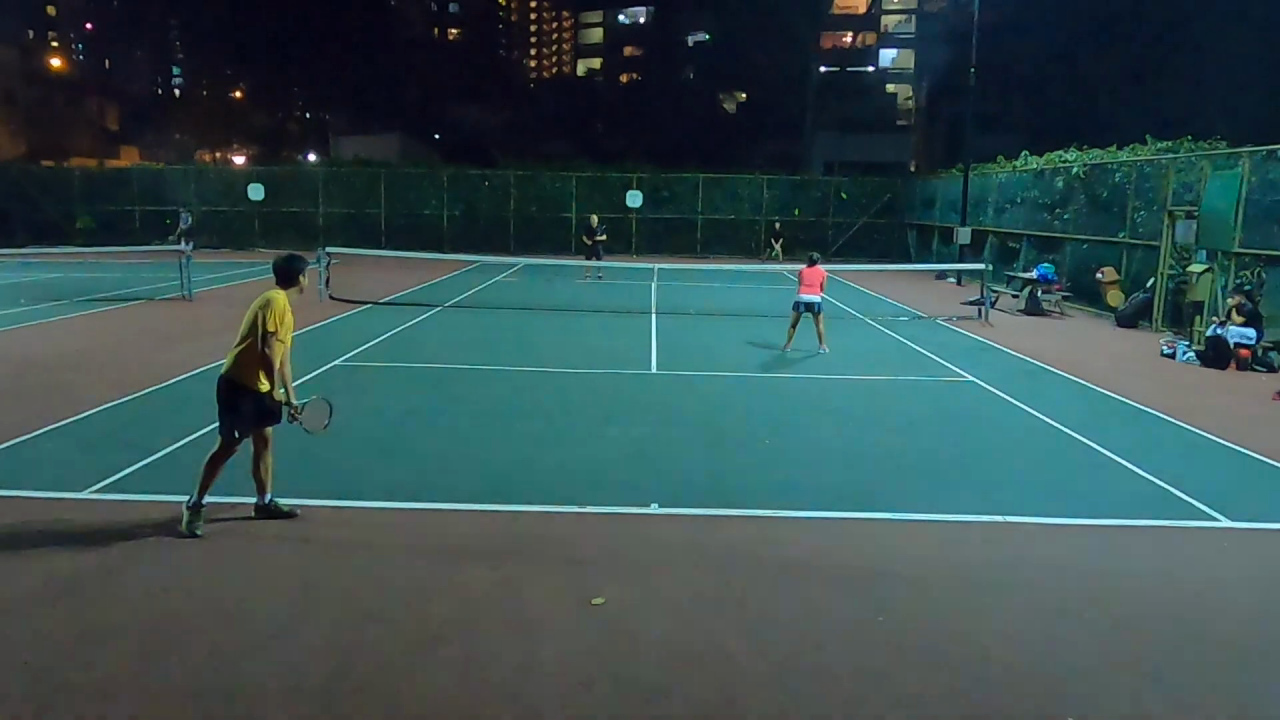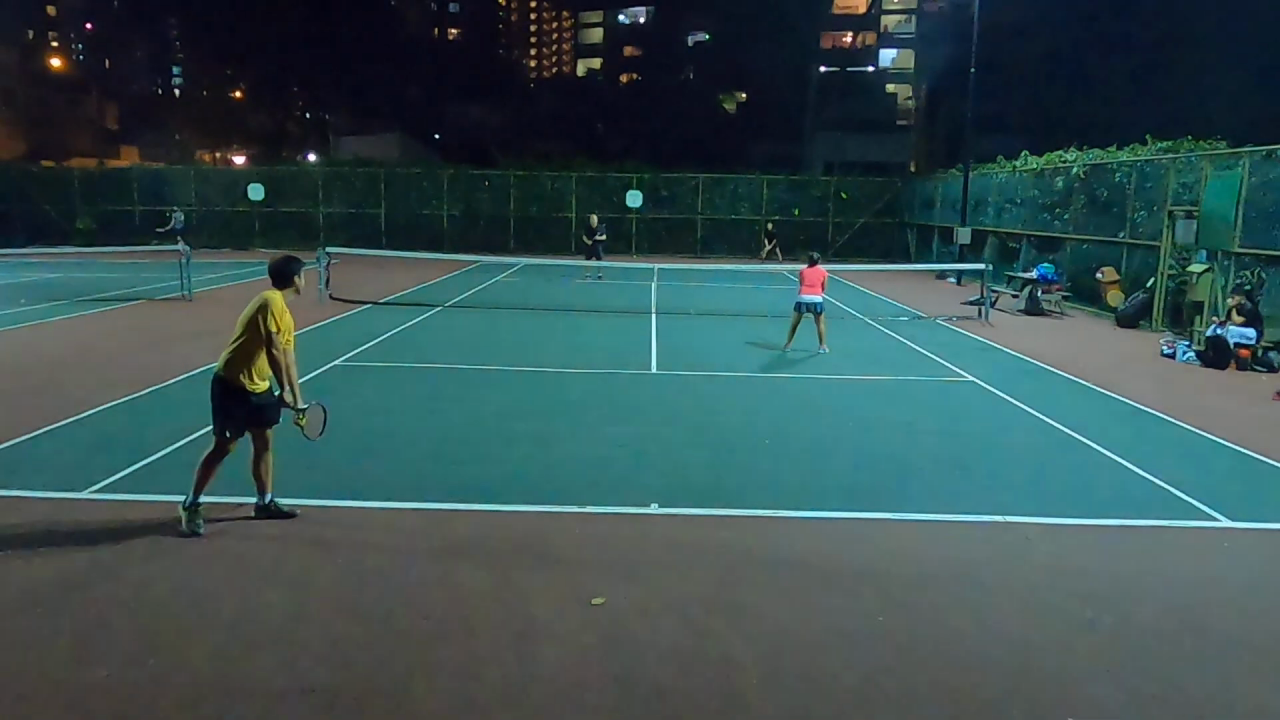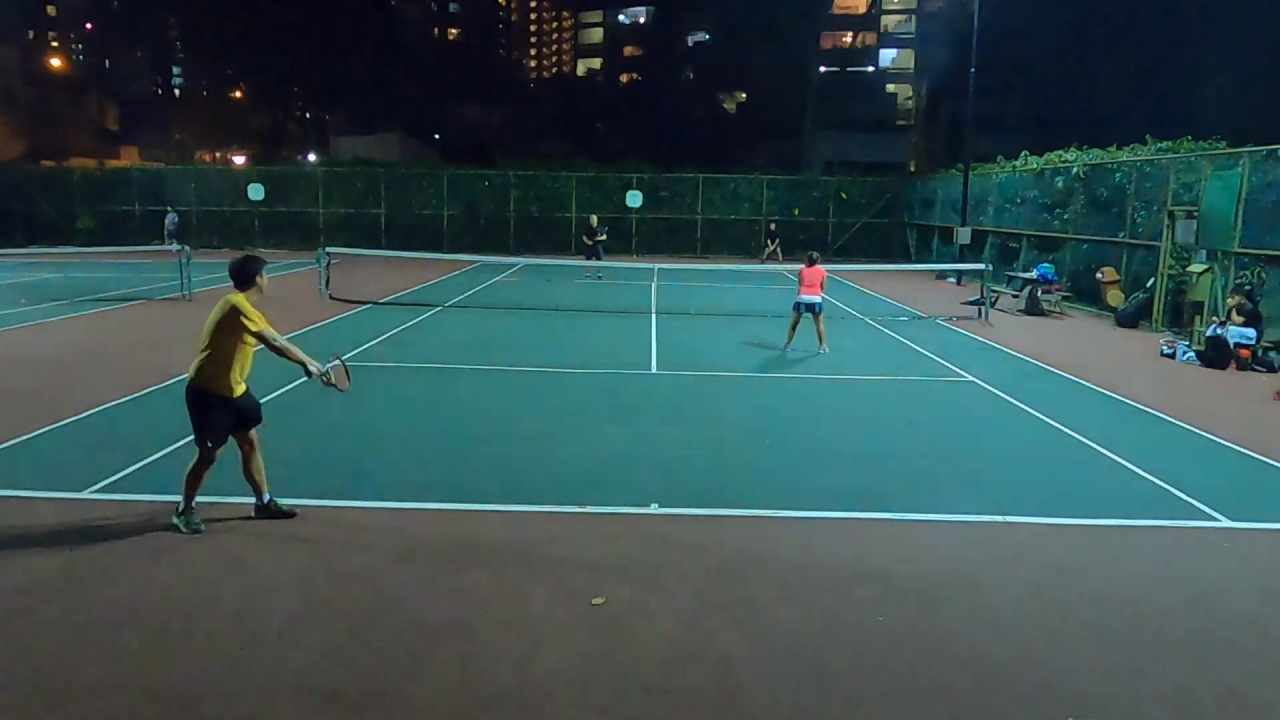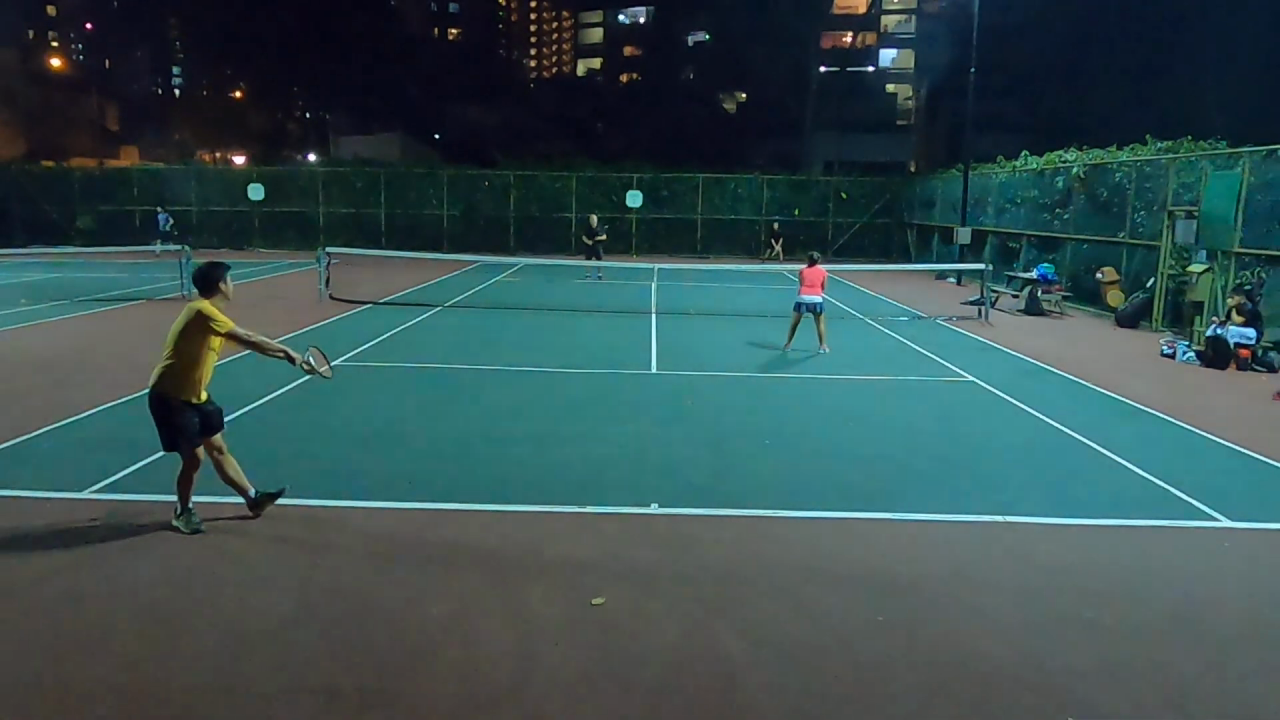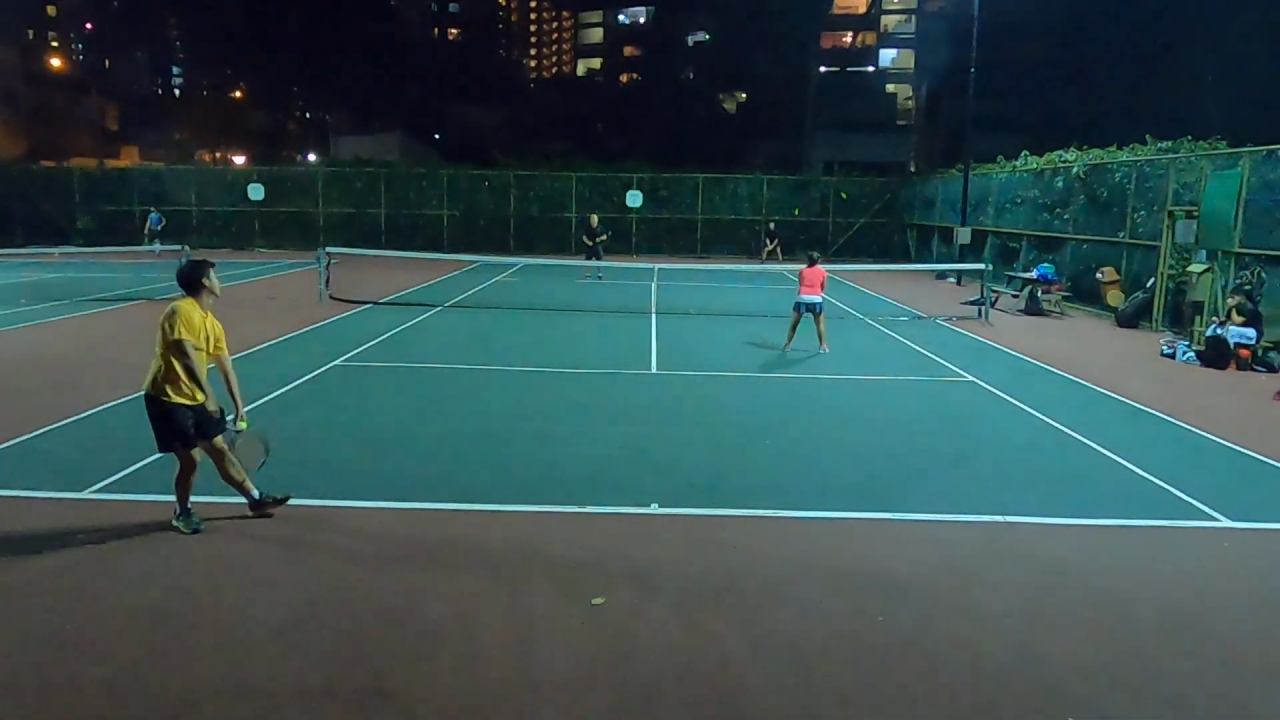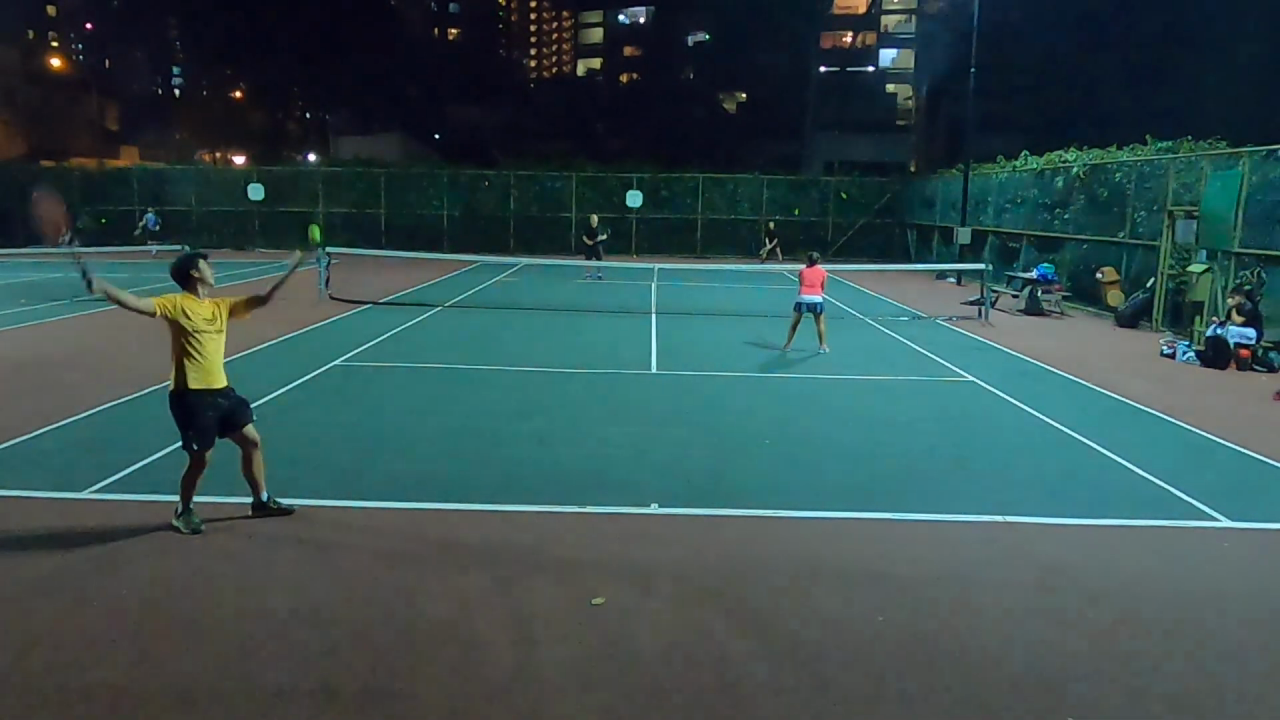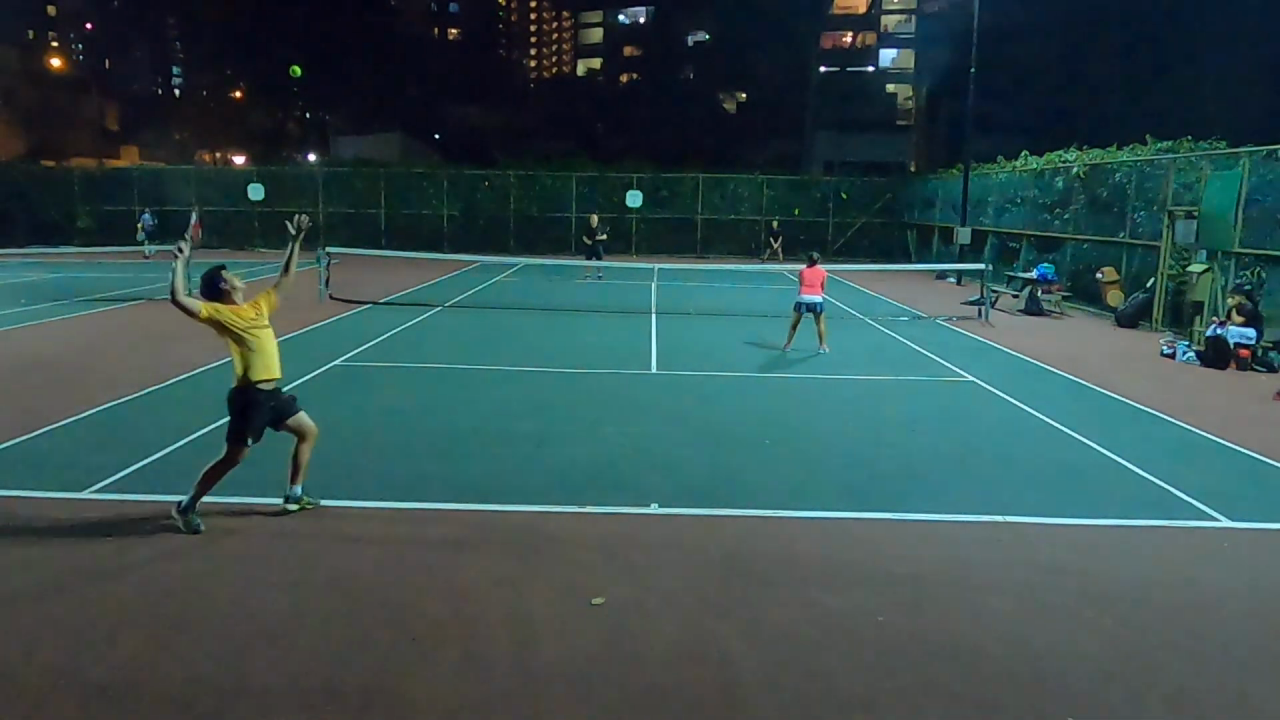
dt=0.4s
person 1, frame 1
left shoulder: (285, 309)
right shoulder: (274, 301)
left elbow: (282, 356)
right elbow: (267, 349)
left wrist: (289, 395)
right wrist: (275, 388)
left hip: (260, 386)
right hip: (239, 384)
left knee: (264, 442)
right knee: (228, 446)
left ankle: (264, 502)
right ankle: (195, 505)
person 1, frame 2
left shoulder: (285, 315)
right shoulder: (271, 302)
left elbow: (288, 357)
right elbow: (273, 350)
left wrist: (296, 396)
right wrist: (284, 390)
left hip: (258, 386)
right hip: (232, 384)
left knee: (264, 443)
right knee: (223, 447)
left ankle: (265, 503)
right ankle: (191, 505)
person 1, frame 3
left shoulder: (244, 307)
right shoulder: (236, 306)
left elbow: (276, 342)
right elbow: (273, 343)
left wrist: (308, 362)
right wrist: (307, 363)
left hip: (234, 390)
right hip: (206, 392)
left knee: (250, 445)
right knee: (208, 454)
left ankle: (264, 503)
right ankle: (184, 510)
person 1, frame 4
left shoulder: (212, 316)
right shoulder: (201, 311)
left elbow: (248, 343)
right elbow: (248, 340)
left wrist: (281, 353)
right wrist: (287, 351)
left hip: (195, 396)
right hip: (169, 398)
left knee: (218, 449)
right knee: (194, 458)
left ankle: (253, 498)
right ankle: (183, 512)
person 1, frame 5
left shoulder: (213, 324)
right shoulder: (180, 311)
left elbow: (226, 366)
right elbow: (188, 358)
left wrist: (239, 405)
right wrist: (209, 395)
left hip: (196, 399)
right hip: (167, 400)
left knee: (221, 450)
right knee: (190, 459)
left ankle: (257, 499)
right ankle: (182, 512)
person 1, frame 6
left shoulder: (222, 306)
right shoulder: (175, 304)
left elbow: (262, 300)
right elbow: (136, 304)
left wrist: (289, 272)
right wrist: (104, 289)
left hip: (221, 390)
right hip: (190, 395)
left knee: (252, 441)
right knee: (200, 459)
left ankle: (261, 501)
right ankle: (184, 512)
person 1, frame 7
left shoulder: (259, 306)
right shoulder: (218, 313)
left elbow: (286, 276)
right elbow: (178, 299)
left wrist: (296, 240)
right wrist: (180, 261)
left hip: (271, 391)
right hip: (250, 394)
left knee: (309, 432)
right knee: (234, 456)
left ankle: (294, 495)
right ankle: (187, 507)
